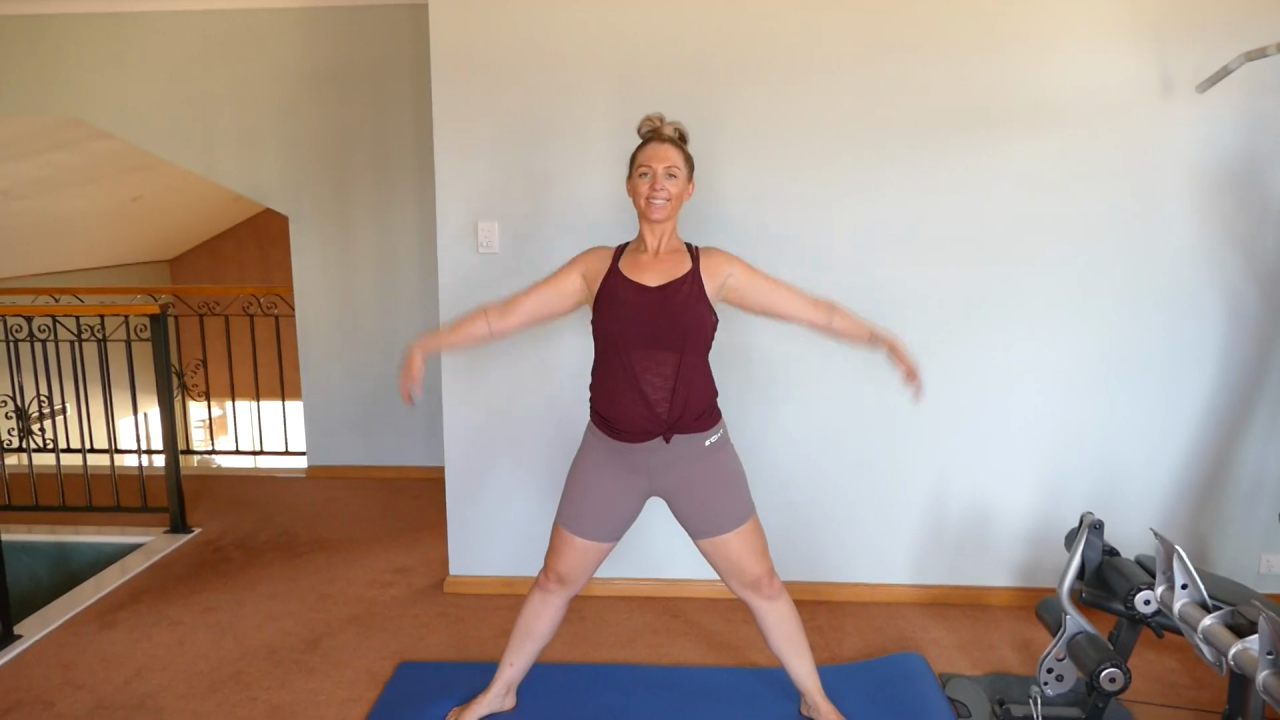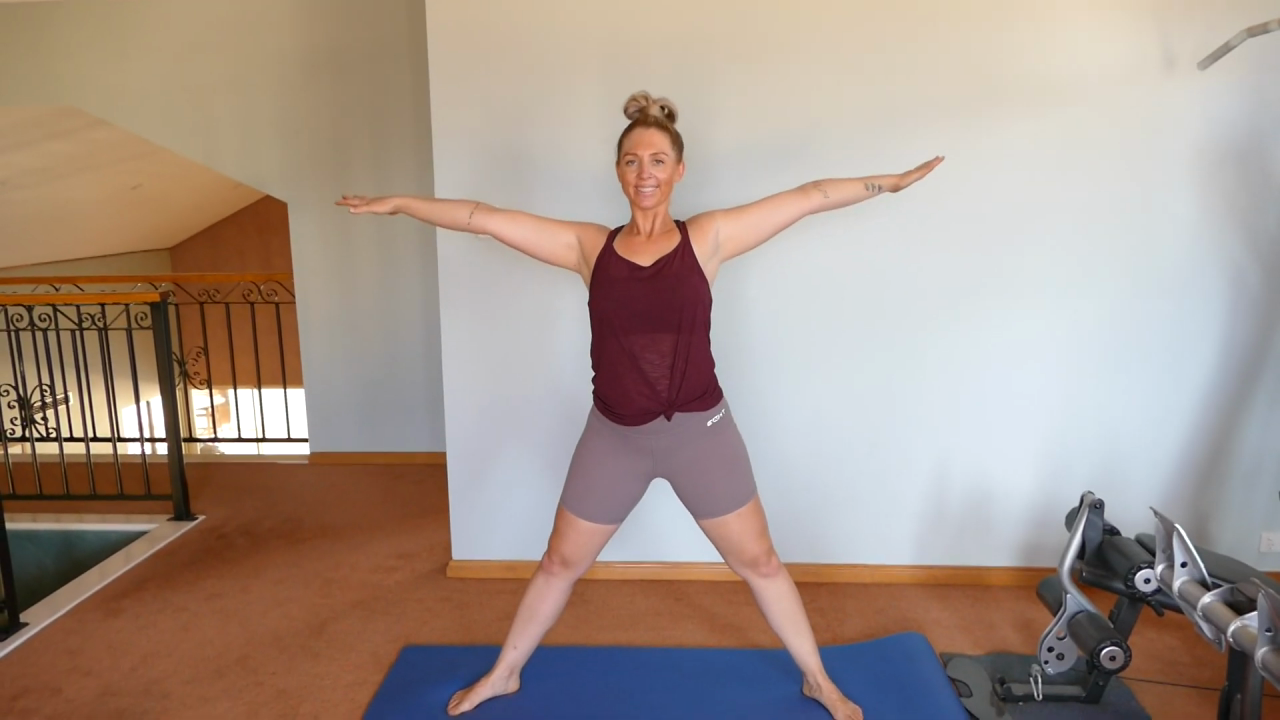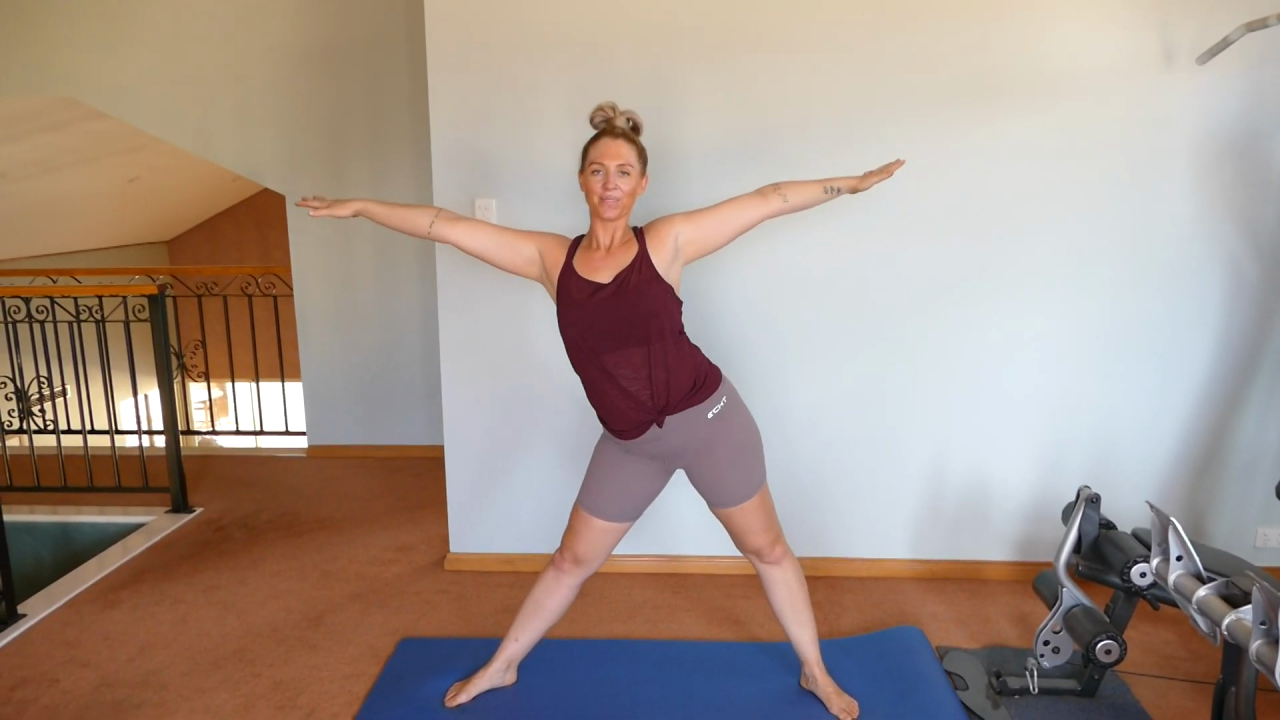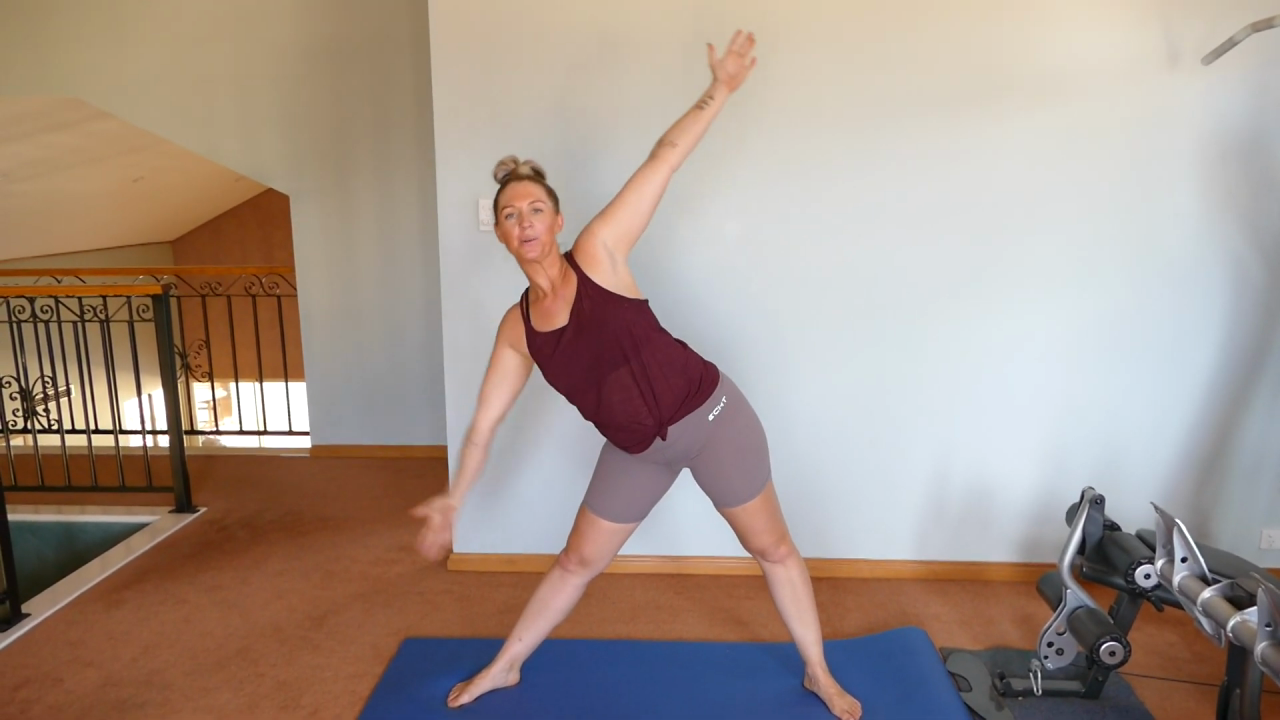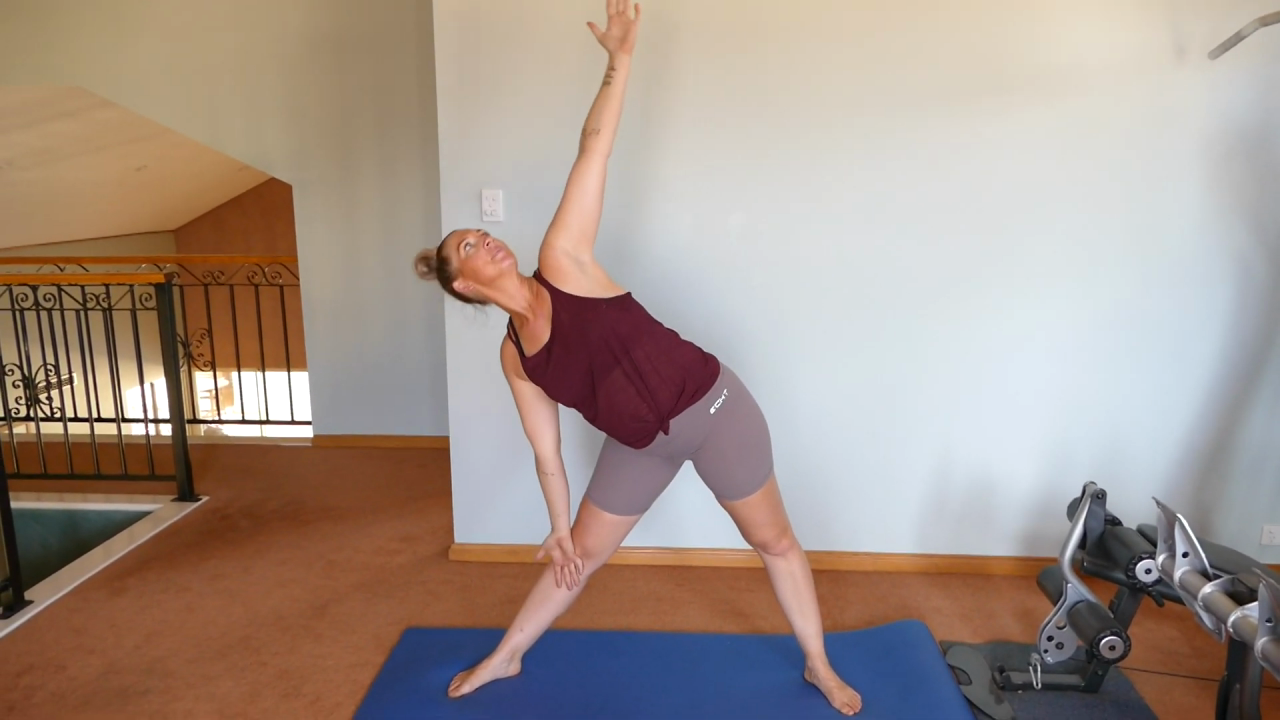
dt=1s
person 1, frame 1
left shoulder: (714, 268)
right shoulder: (596, 266)
left elbow: (806, 308)
right elbow: (509, 314)
left wrist: (881, 340)
right wrist: (430, 343)
left hip: (697, 450)
right hip: (610, 452)
left knee: (759, 583)
right knee: (555, 580)
person 1, frame 2
left shoulder: (707, 238)
right shoulder: (589, 245)
left elbow: (808, 198)
right elbow: (485, 218)
left wrist: (888, 181)
right wrist: (396, 203)
left hip: (699, 432)
right hip: (614, 436)
left knee: (758, 561)
right knee: (560, 562)
person 1, frame 3
left shoulder: (666, 241)
right shoulder: (552, 258)
left elbow: (767, 200)
right elbow: (447, 226)
left wrist: (849, 183)
right wrist: (359, 206)
left hip: (707, 419)
right hip: (628, 442)
left knee: (767, 548)
right knee: (572, 559)
right ankle: (500, 667)
person 1, frame 4
left shoulder: (598, 253)
right shoulder: (517, 327)
left elbow: (660, 162)
right elbow: (485, 418)
left wrist: (717, 92)
right wrist: (452, 498)
left hip: (707, 417)
right hip: (636, 449)
left knee: (771, 549)
right knee: (578, 561)
person 1, frame 5
left shoulder: (562, 260)
right shoulder: (513, 355)
left elbow: (593, 148)
right elbow: (547, 450)
right wrist: (559, 527)
left hip: (709, 407)
right hip: (641, 443)
left knee: (774, 541)
right knee: (582, 553)
right ankle: (504, 658)
